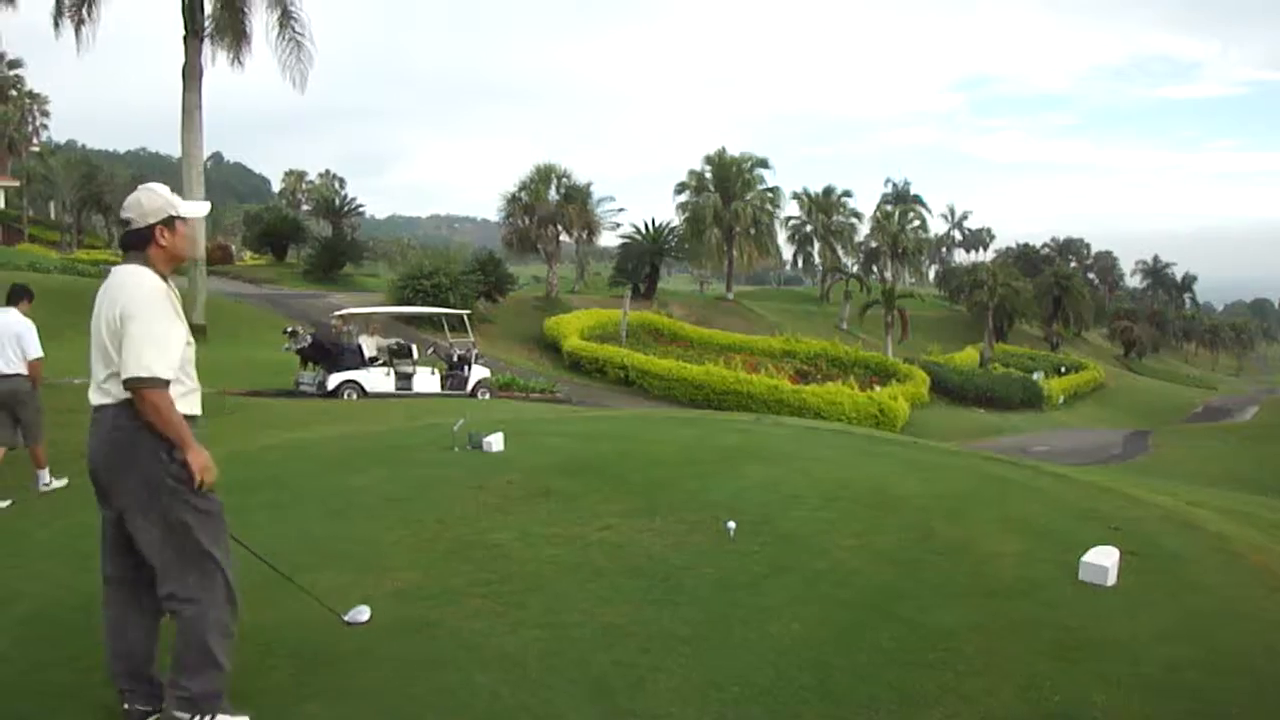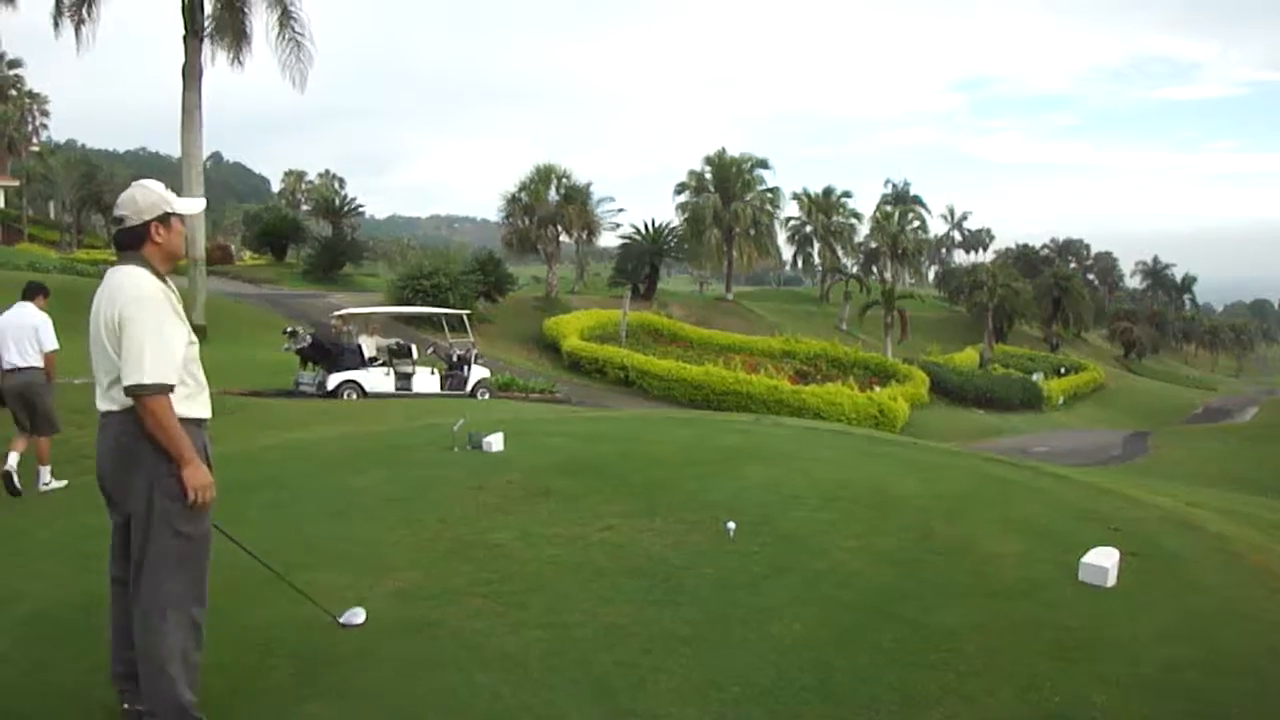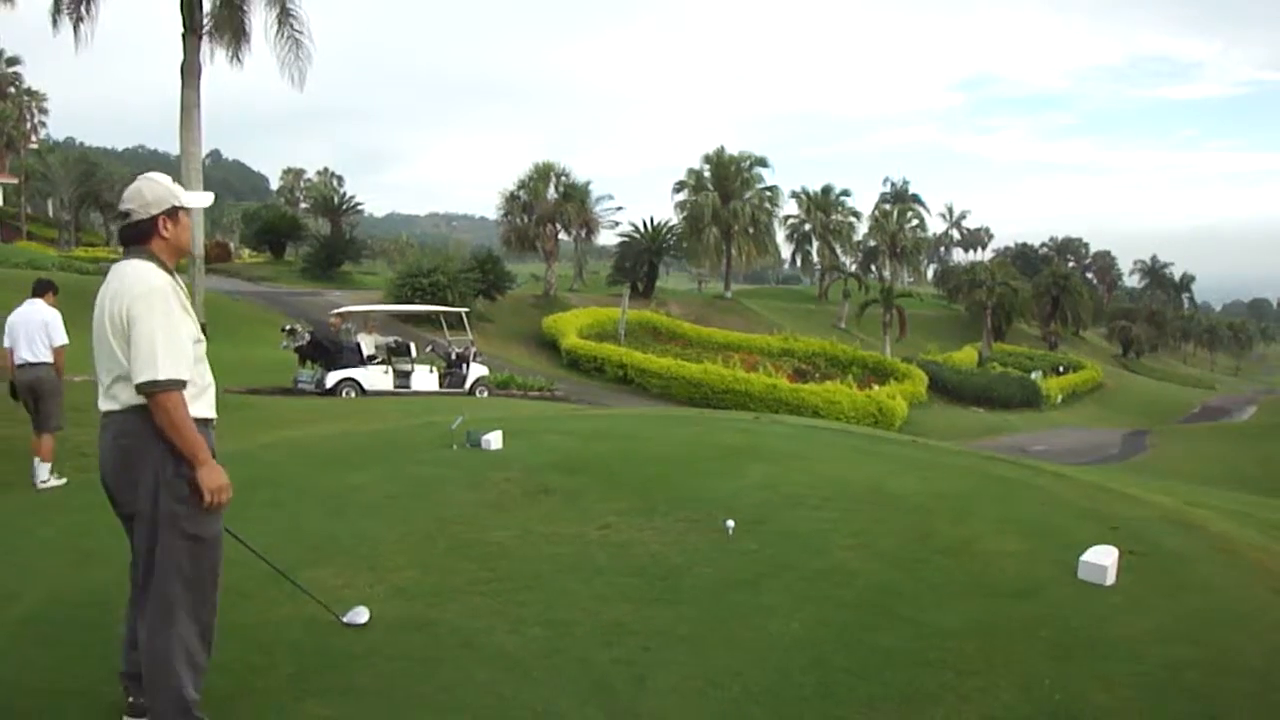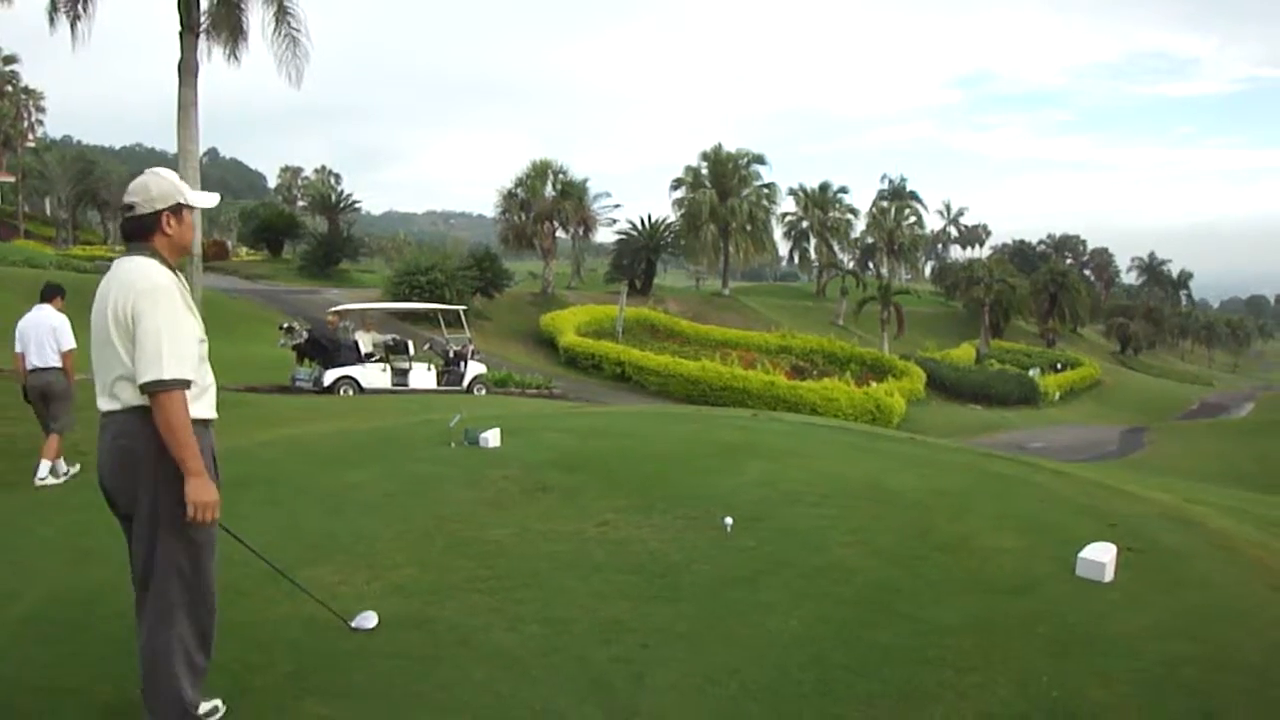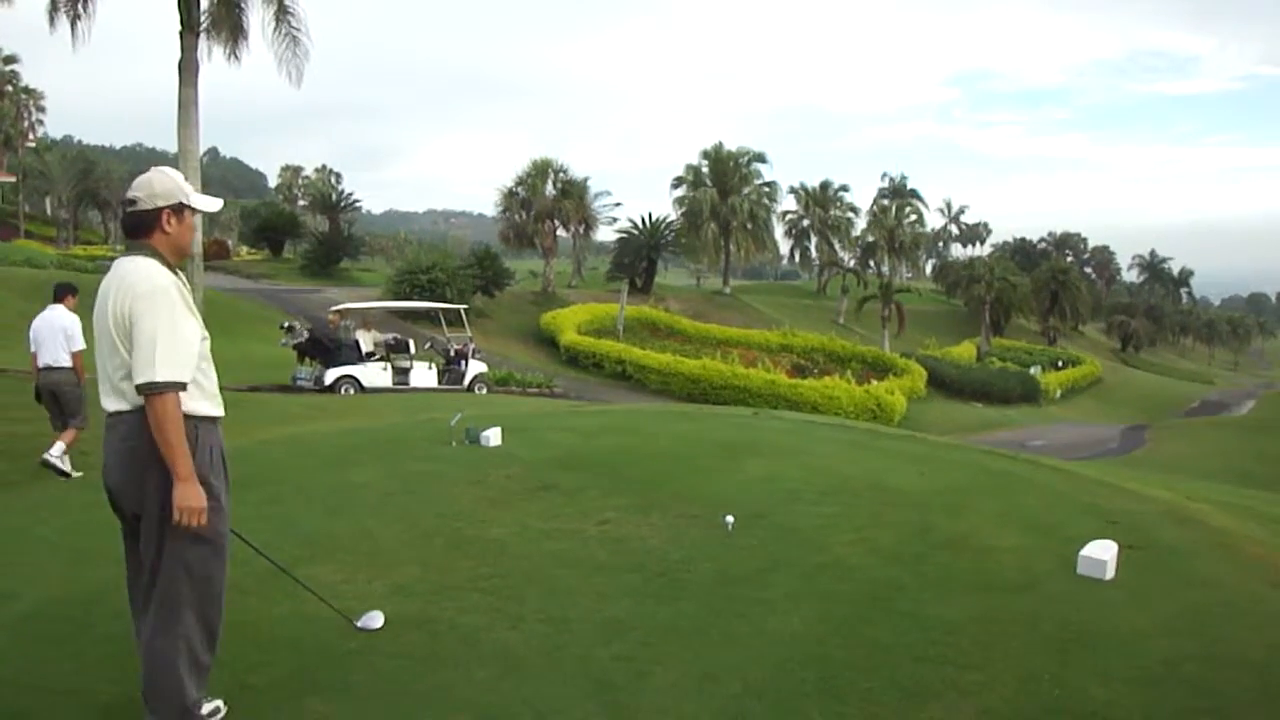
dt=0.2s
person 1, frame 1
left shoulder: (119, 284)
right shoulder: (146, 288)
right elbow: (145, 382)
right wrist: (191, 445)
left hip: (111, 436)
right hip: (148, 442)
left knee: (129, 573)
right knee: (200, 571)
person 1, frame 2
left shoulder: (117, 285)
right shoulder: (144, 291)
right elbow: (149, 391)
right wrist: (190, 460)
left hip: (122, 442)
right hip: (157, 446)
left knee: (136, 576)
right knee: (173, 589)
person 1, frame 3
left shoulder: (120, 281)
right shoulder: (151, 286)
right elbow: (161, 389)
right wrist: (204, 461)
left hip: (125, 439)
right hip: (161, 446)
left knee: (154, 579)
right knee: (179, 588)
person 1, frame 4
left shoulder: (119, 278)
right shoulder: (155, 283)
right elbow: (163, 389)
right wrist: (196, 472)
left hip: (124, 439)
right hip: (159, 446)
left knee: (161, 583)
right knee: (178, 589)
person 1, frame 5
left shoulder: (120, 278)
right shoulder: (155, 283)
right elbow: (159, 390)
right wrist: (186, 477)
left hip: (129, 443)
right hip: (168, 447)
left knee: (158, 588)
right knee: (184, 590)
person 2, frame 1
right shoulder: (23, 323)
right elbow: (35, 362)
right wrist: (35, 388)
right hip: (19, 384)
right knee: (34, 437)
right ankle: (45, 481)
person 2, frame 2
right shoulder: (40, 317)
right elbow: (49, 355)
right wrist: (50, 381)
right hip: (35, 377)
left knee: (25, 429)
right knee: (44, 431)
right ankle: (45, 480)
person 2, frame 3
left shoulder: (14, 315)
right shoulder: (50, 313)
left elbow: (8, 353)
right elbow: (58, 350)
left wrist: (12, 380)
right wrist: (60, 377)
left hip: (22, 373)
right hip: (45, 372)
left knee: (38, 425)
right knee: (49, 428)
left ankle: (40, 470)
right ankle: (43, 477)
person 2, frame 4
left shoulder: (24, 321)
right shoulder: (59, 319)
left elbow: (19, 358)
right elbow: (66, 355)
left wrist: (24, 384)
right wrist: (70, 382)
left hip: (33, 378)
right hip: (55, 376)
left knee: (48, 427)
right knee: (57, 428)
left ankle: (61, 469)
right ankle: (42, 474)
person 2, frame 5
left shoulder: (38, 320)
right shoulder: (70, 318)
left elbow: (34, 357)
right elbow: (77, 355)
left wrist: (37, 383)
right wrist: (81, 381)
left hip: (45, 376)
right hip: (66, 375)
left knee: (60, 424)
right knee: (76, 423)
left ankle: (64, 467)
right ankle: (53, 454)
